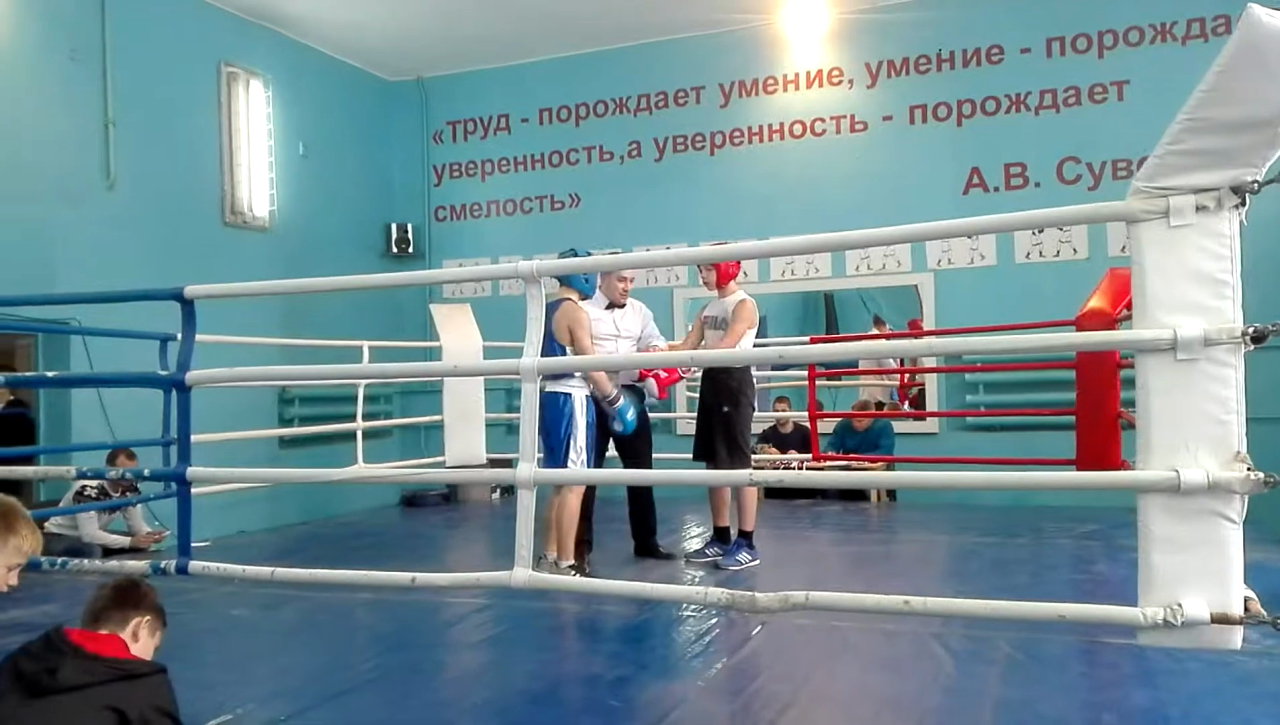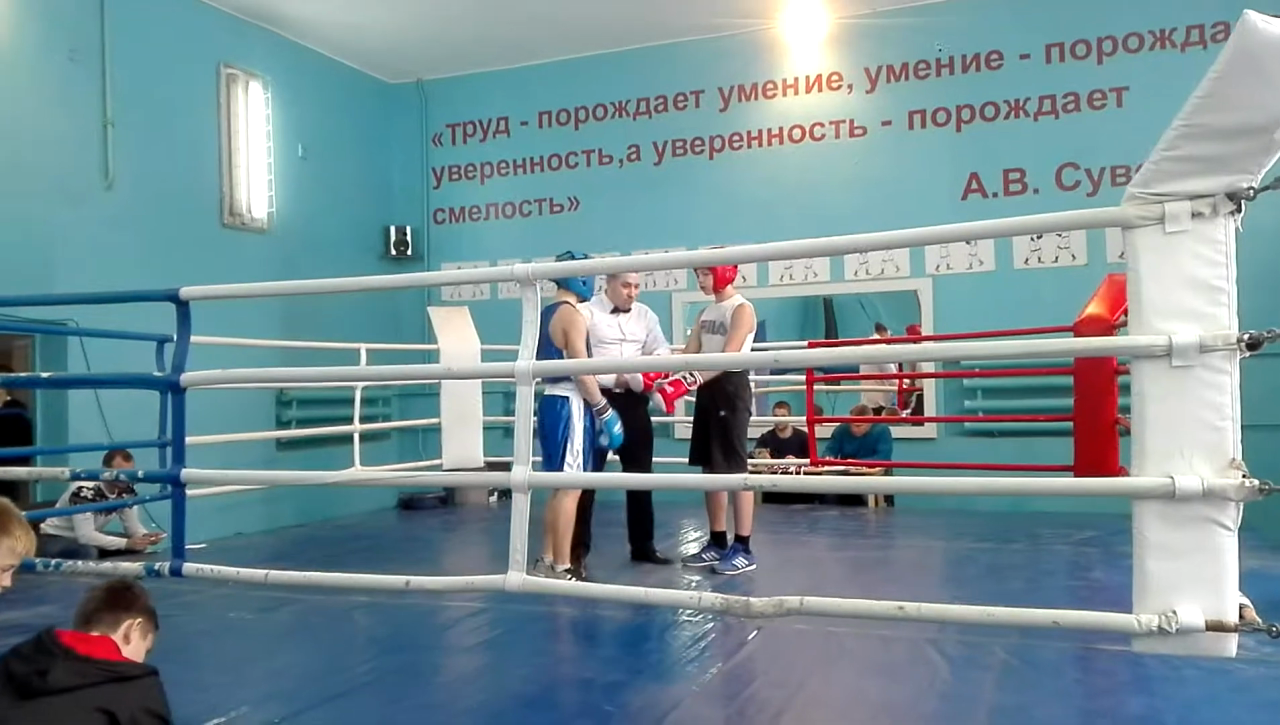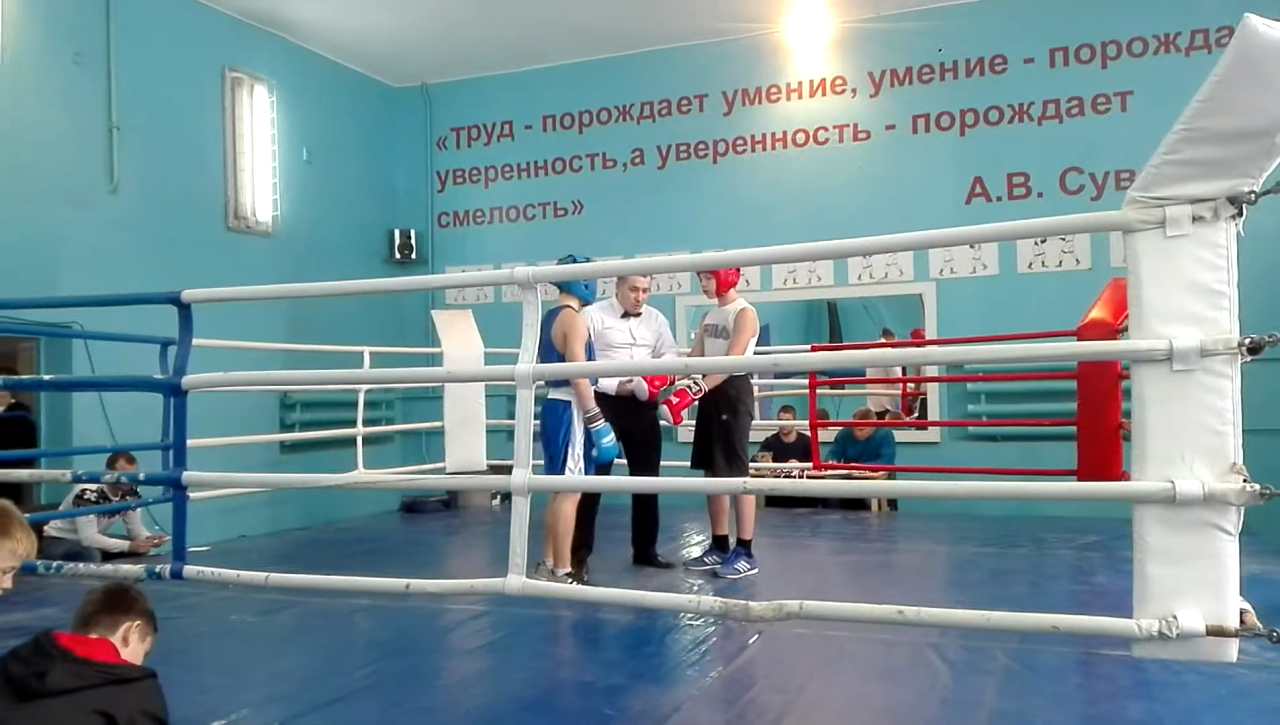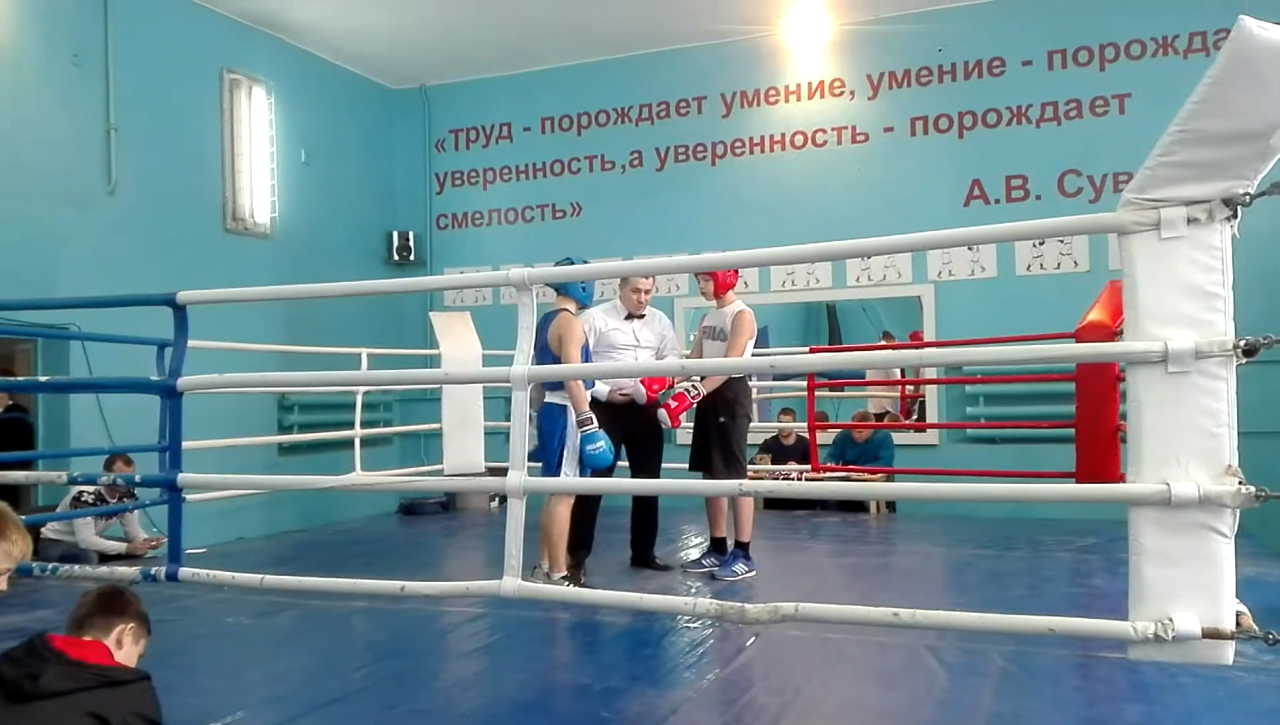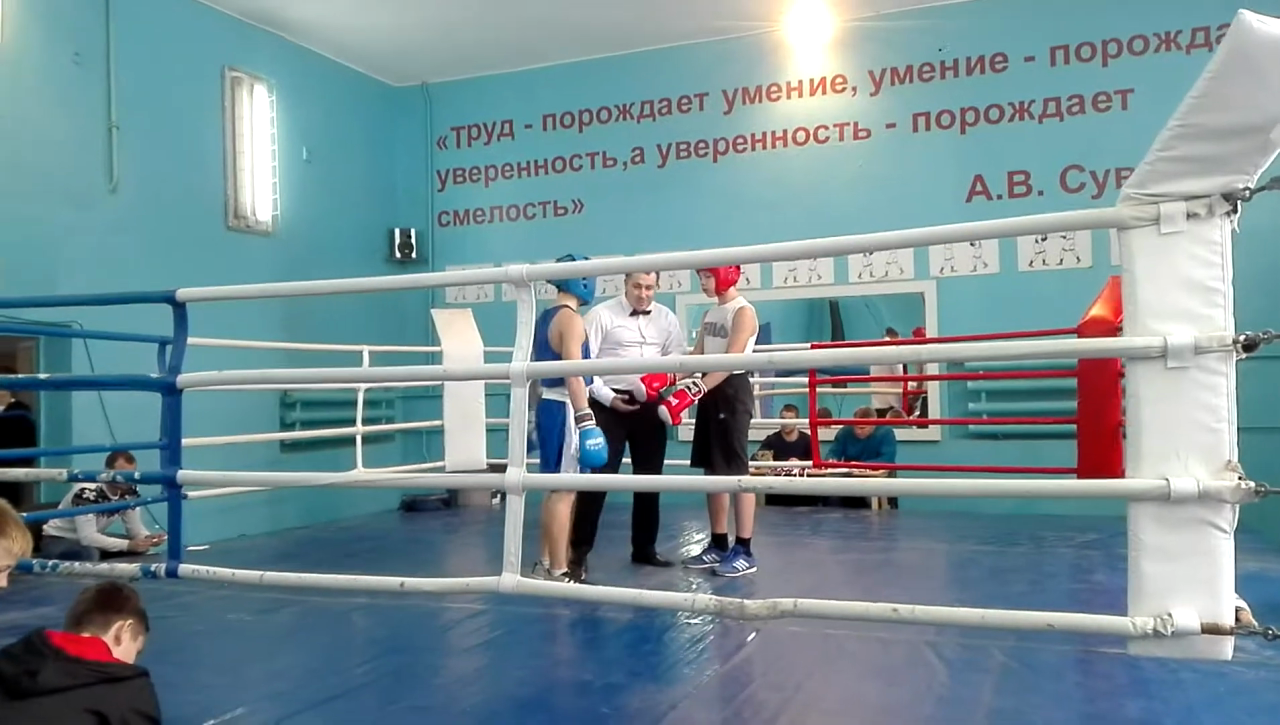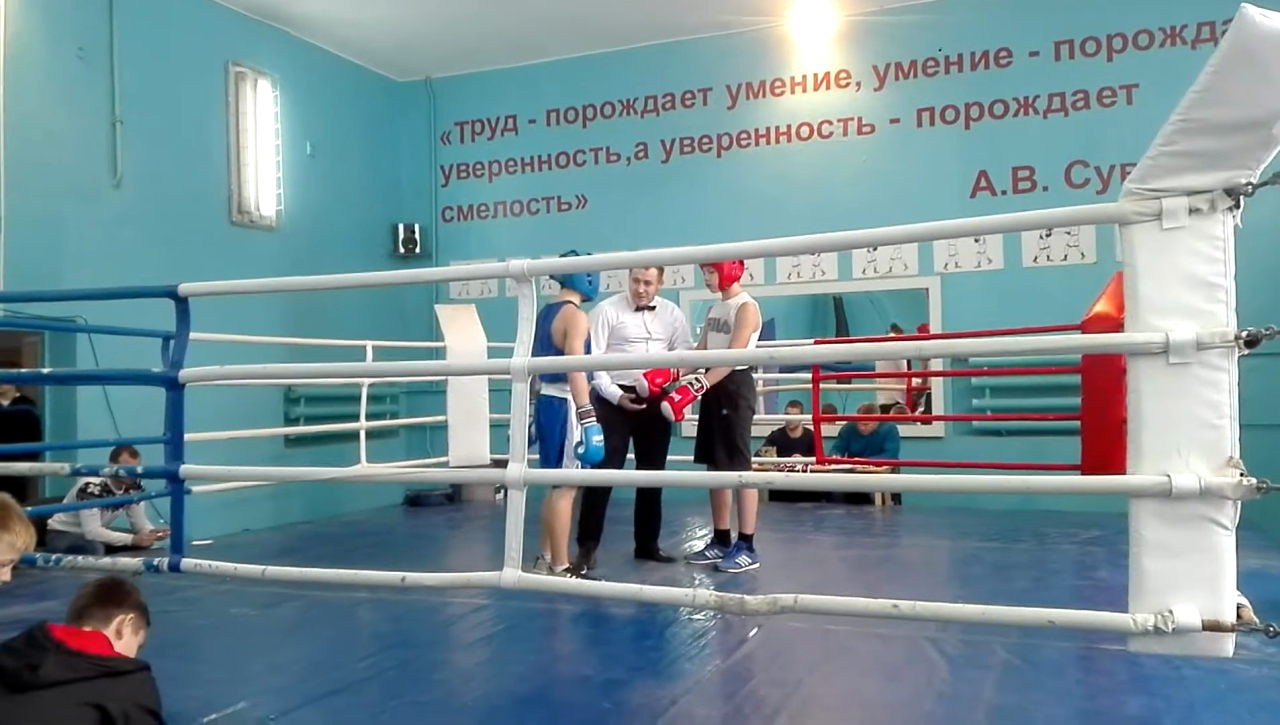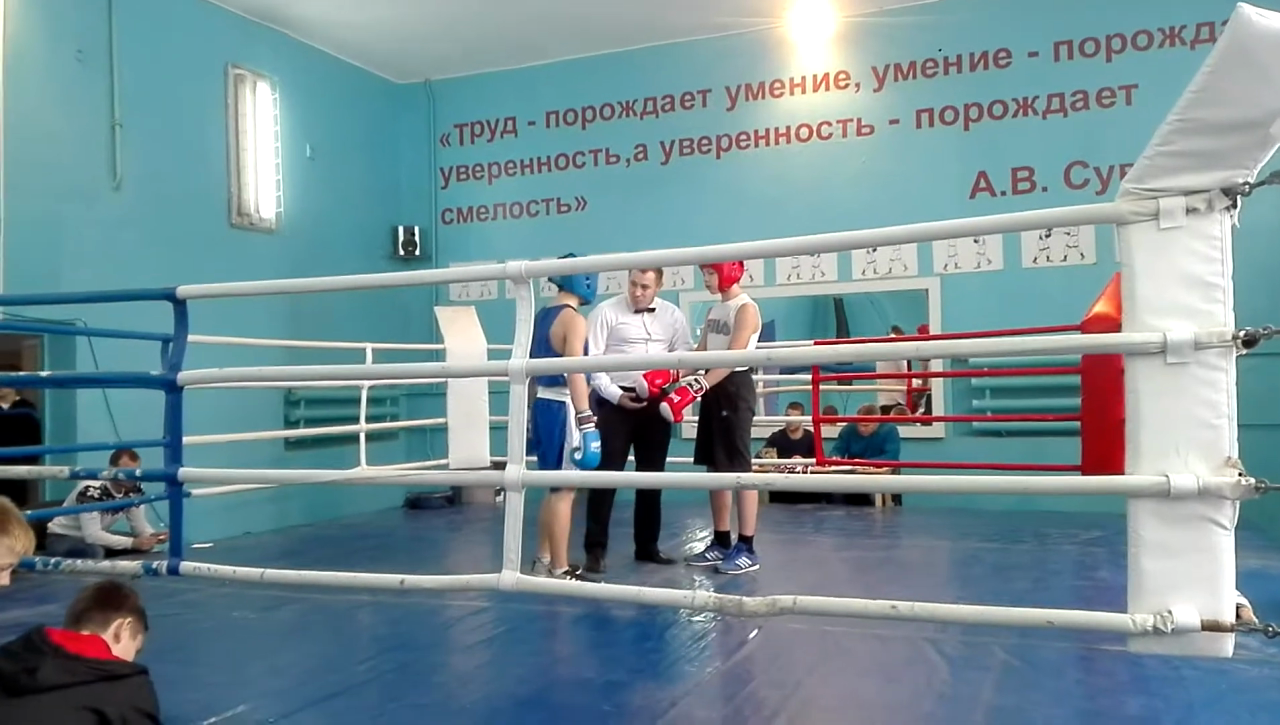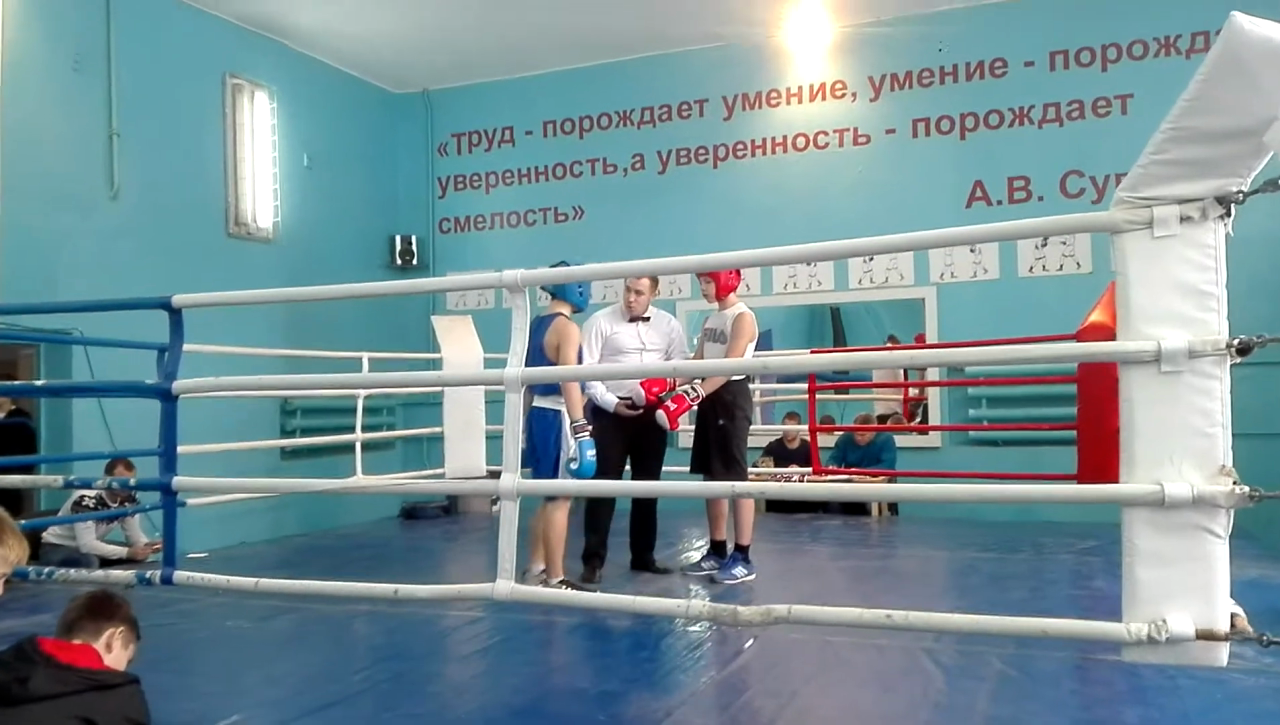
dt=0.1s
person 1, frame 1
left shoulder: (548, 311)
right shoulder: (575, 312)
right wrist: (616, 399)
left hip: (551, 398)
right hip: (571, 400)
left knee: (561, 483)
right knee: (574, 485)
left ankle: (550, 556)
right ankle: (565, 564)
person 1, frame 2
left shoulder: (546, 314)
right shoulder: (572, 315)
right elbow: (581, 370)
right wrist: (603, 409)
left hip: (551, 401)
right hip: (570, 404)
left knee: (558, 486)
right knee: (570, 488)
left ankle: (546, 560)
right ankle: (561, 568)
person 1, frame 3
left shoulder: (549, 318)
right shoulder: (573, 319)
right elbow: (578, 375)
right wrist: (597, 419)
left hip: (553, 405)
right hip: (571, 408)
left knee: (559, 490)
right knee: (569, 491)
left ankle: (548, 563)
right ankle: (561, 572)
person 1, frame 4
left shoulder: (545, 322)
right shoulder: (570, 323)
right elbow: (573, 378)
left wrist: (535, 420)
right wrist: (588, 424)
left hip: (549, 409)
right hip: (565, 411)
left knee: (555, 492)
right knee: (564, 495)
left ankle: (545, 567)
right ankle: (558, 576)
person 1, frame 5
left shoulder: (544, 318)
right shoulder: (571, 319)
right elbow: (573, 374)
left wrist: (530, 415)
right wrist: (586, 421)
left hip: (547, 405)
right hip: (564, 407)
left knee: (555, 489)
right knee: (565, 492)
left ankle: (545, 563)
right ankle: (558, 572)
person 1, frame 6
left shoulder: (545, 313)
right shoulder: (575, 316)
right elbow: (575, 370)
left wrist: (530, 411)
right wrist: (588, 418)
left hip: (546, 401)
right hip: (565, 404)
left knee: (557, 485)
right knee: (566, 487)
left ankle: (547, 558)
right ankle: (560, 568)
person 1, frame 7
left shoulder: (542, 316)
right shoulder: (574, 320)
right elbow: (575, 375)
left wrist: (529, 417)
right wrist: (587, 423)
left hip: (543, 404)
right hip: (563, 407)
left knee: (555, 487)
right knee: (564, 490)
left ankle: (544, 559)
right ankle: (559, 570)
person 1, frame 8
left shoulder: (536, 325)
right shoulder: (567, 328)
right elbow: (569, 383)
left wrist: (527, 423)
right wrist: (582, 431)
left hip: (538, 414)
right hip: (558, 416)
left knee: (549, 497)
right knee: (560, 499)
left ankle: (536, 570)
right ankle: (555, 581)
person 2, frame 1
left shoulder: (744, 305)
right shoulder: (708, 308)
left elbow: (724, 346)
right elbow: (687, 344)
left hip: (734, 381)
right hip: (711, 382)
left knee: (739, 463)
right knee: (715, 463)
left ankle: (746, 544)
right ankle: (721, 538)
person 2, frame 2
left shoulder: (741, 309)
right shoulder: (706, 312)
left elbow: (727, 357)
right elbow: (689, 353)
left wrist: (690, 379)
left hip: (731, 387)
right hip: (707, 389)
left knee: (735, 468)
right knee: (711, 468)
left ankle: (743, 549)
right ankle: (717, 542)
person 2, frame 3
left shoulder: (744, 313)
right shoulder: (709, 316)
right elbow: (694, 358)
left wrist: (695, 390)
left hip: (733, 391)
right hip: (710, 393)
left knee: (737, 472)
right knee: (713, 471)
left ankle: (745, 552)
right ankle: (720, 546)
person 2, frame 4
left shoulder: (742, 316)
right shoulder: (708, 318)
right elbow: (695, 360)
left wrist: (694, 392)
right wrist: (666, 382)
left hip: (731, 395)
right hip: (708, 396)
left knee: (735, 475)
right knee: (711, 474)
left ankle: (743, 555)
right ankle: (717, 549)
person 2, frame 5
left shoulder: (743, 312)
right shoulder: (711, 314)
right elbow: (697, 356)
left wrist: (694, 390)
right wrist: (668, 379)
left hip: (732, 391)
right hip: (709, 392)
left knee: (736, 471)
right knee: (713, 470)
left ankle: (744, 551)
right ankle: (718, 545)
person 2, frame 6
left shoulder: (746, 307)
right shoulder: (714, 309)
right elbow: (700, 352)
left wrist: (697, 385)
right wrist: (670, 374)
left hip: (735, 387)
right hip: (712, 388)
left knee: (739, 467)
right knee: (715, 466)
left ankle: (746, 547)
right ankle: (721, 541)
person 2, frame 7
left shoulder: (746, 309)
right shoulder: (714, 311)
right elbow: (701, 354)
left wrist: (696, 386)
right wrist: (670, 375)
left hip: (734, 388)
right hip: (712, 389)
left knee: (739, 468)
right knee: (716, 468)
left ankle: (746, 548)
right ankle: (721, 542)
person 2, frame 8
left shoulder: (743, 318)
right shoulder: (711, 319)
right elbow: (697, 362)
left wrist: (691, 394)
right wrist: (668, 384)
left hip: (731, 396)
right hip: (709, 398)
left knee: (736, 478)
right knee: (712, 477)
left ankle: (743, 558)
right ankle: (717, 551)
person 3, frame 1
left shoulder: (639, 311)
right shoulder: (581, 309)
left elbow: (654, 341)
left wrist: (656, 348)
left hip: (630, 397)
right hip: (592, 398)
left knee: (641, 469)
left ankle: (646, 541)
right ankle: (581, 547)
person 3, frame 2
left shoulder: (645, 315)
right shoulder: (583, 313)
left elbow: (660, 349)
left wrist: (657, 360)
right wrist: (608, 378)
left hip: (634, 401)
left knee: (640, 473)
left ankle: (643, 545)
right ankle: (577, 551)
person 3, frame 3
left shoulder: (656, 319)
right shoulder: (593, 316)
left elbow: (670, 354)
right wrist: (612, 385)
left hip: (642, 406)
right hip: (604, 405)
left knee: (647, 477)
right knee: (593, 478)
left ankle: (645, 549)
right ankle: (579, 553)
person 3, frame 4
left shoulder: (660, 321)
right shoulder: (595, 318)
left elbow: (673, 358)
right wrist: (604, 393)
left hip: (646, 408)
right hip: (606, 406)
left knee: (647, 480)
right knee: (595, 478)
left ankle: (643, 552)
right ankle: (577, 554)
person 3, frame 5
left shoulder: (666, 317)
right shoulder: (601, 315)
left elbow: (678, 354)
right wrist: (608, 397)
left hip: (650, 405)
right hip: (609, 404)
left knee: (649, 477)
right knee: (600, 475)
left ankle: (644, 548)
right ankle: (579, 549)
person 3, frame 6
left shoulder: (672, 313)
right shoulder: (606, 311)
left elbow: (684, 351)
right elbow: (591, 359)
right wrist: (615, 396)
left hip: (655, 400)
right hip: (615, 400)
left knee: (652, 473)
right knee: (605, 471)
left ankle: (647, 544)
right ankle: (588, 543)
person 3, frame 7
left shoulder: (672, 315)
right shoulder: (606, 312)
left elbow: (684, 353)
right elbow: (590, 360)
right wrist: (615, 396)
left hip: (656, 402)
right hip: (615, 401)
left knee: (652, 475)
right knee: (607, 473)
left ankle: (647, 546)
right ankle: (595, 549)
person 3, frame 8
left shoulder: (668, 324)
right shoulder: (600, 322)
left elbow: (680, 362)
right wrist: (611, 403)
left hip: (651, 412)
right hip: (610, 412)
left knee: (647, 485)
right knee: (604, 484)
left ankle: (643, 555)
right ankle: (594, 560)
